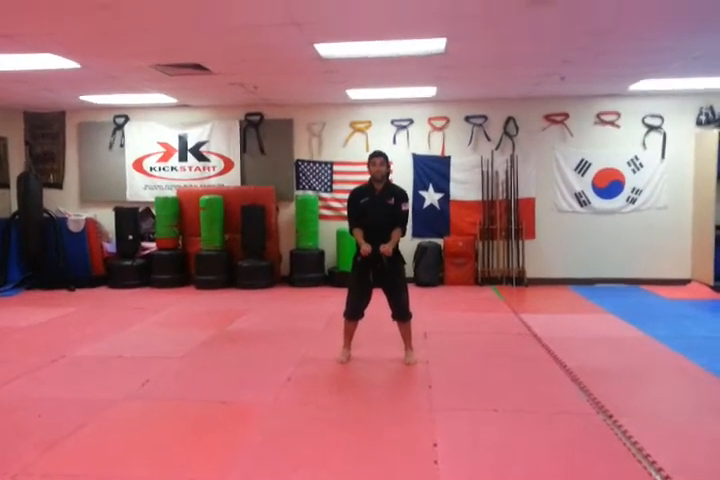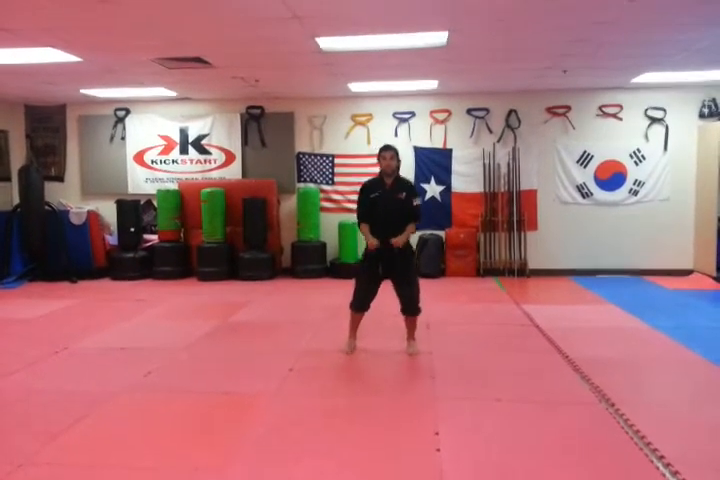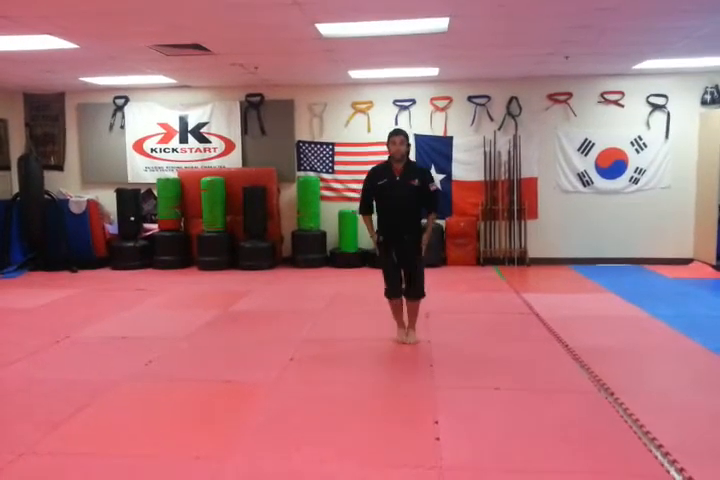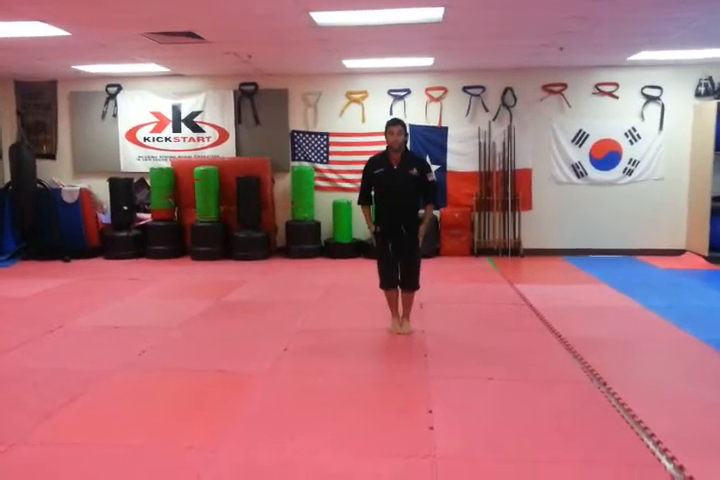
dt=0.3s
person 1, frame 1
left shoulder: (399, 194)
right shoulder: (357, 194)
left elbow: (401, 225)
right elbow: (354, 224)
left wrist: (391, 244)
right wrist: (362, 243)
left hip: (390, 256)
right hip: (365, 255)
left knee: (401, 305)
right knee: (354, 305)
left ankle: (408, 349)
right ankle: (346, 347)
person 1, frame 2
left shoulder: (409, 189)
right shoulder: (368, 187)
left elbow: (414, 219)
right elbow: (362, 218)
left wrist: (404, 237)
right wrist: (369, 237)
left hip: (401, 252)
right hip: (374, 251)
left knee: (410, 299)
right knee: (361, 297)
left ankle: (410, 339)
right ankle: (352, 338)
person 1, frame 3
left shoulder: (421, 173)
right shoulder: (376, 174)
left elbow: (432, 206)
right elbow: (365, 207)
left wrist: (426, 234)
right wrist: (373, 235)
left hip: (413, 238)
right hip: (387, 239)
left knee: (414, 285)
right knee: (393, 286)
left ankle: (411, 328)
right ankle: (400, 326)
person 1, frame 4
left shoulder: (419, 164)
right shoulder: (374, 164)
left elbow: (430, 198)
right elbow: (365, 197)
left wrist: (424, 225)
right wrist: (371, 225)
left hip: (410, 229)
right hip: (384, 229)
left knee: (410, 276)
right knee: (387, 276)
left ankle: (406, 318)
right ankle: (395, 317)
